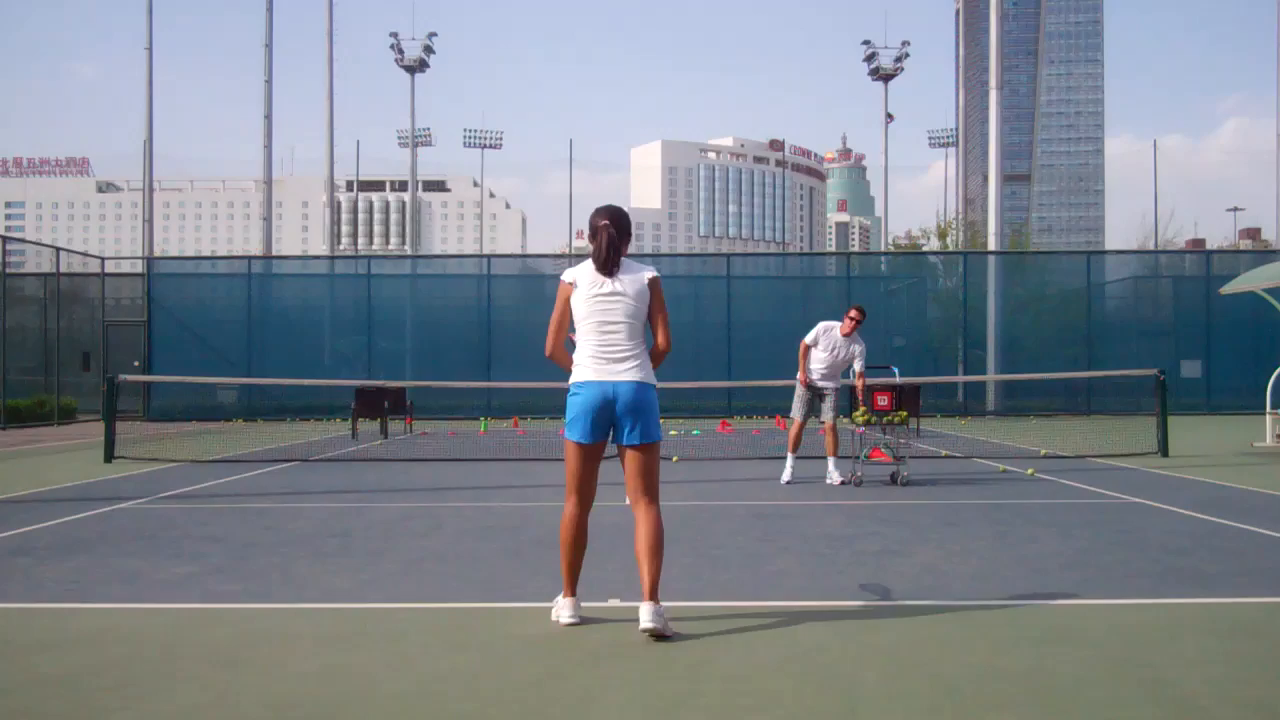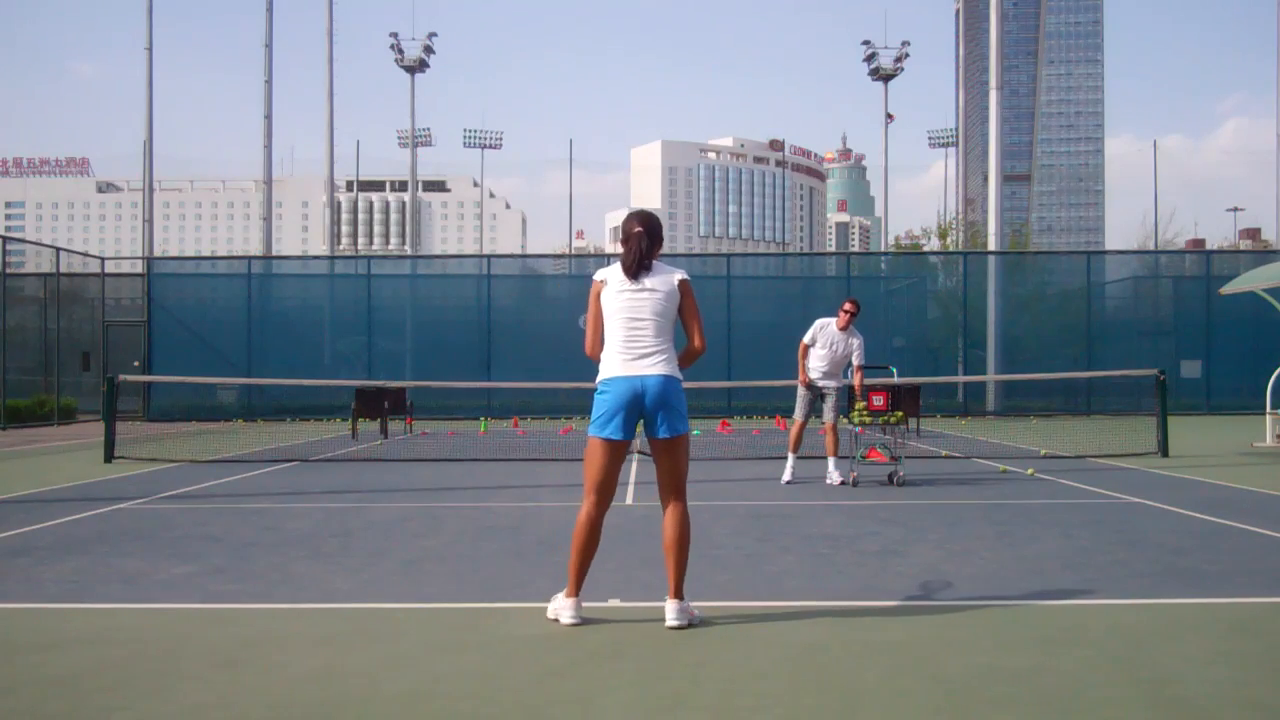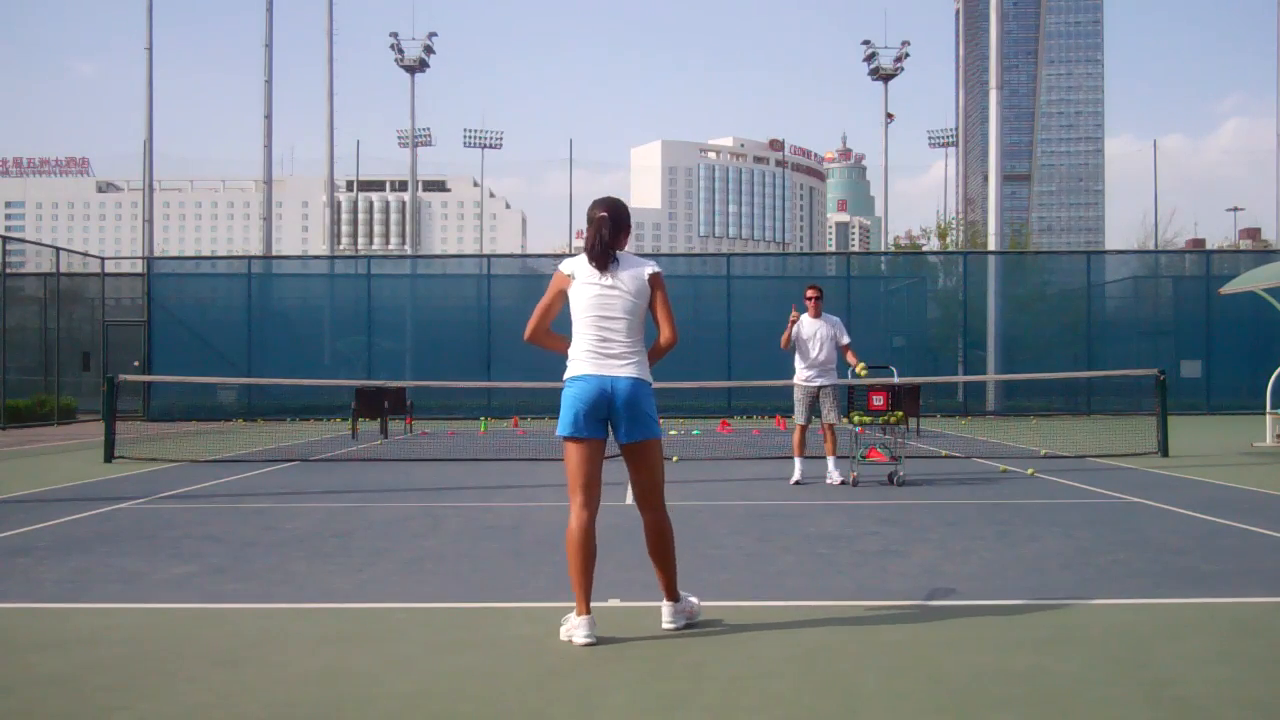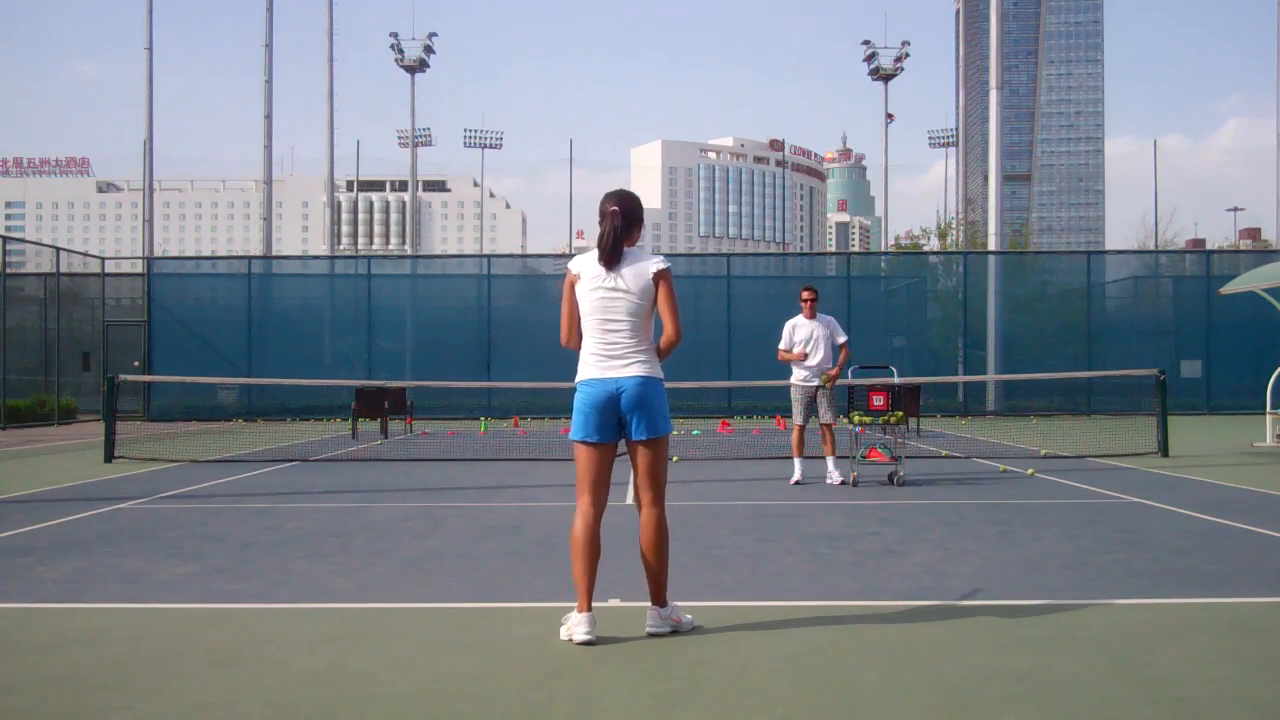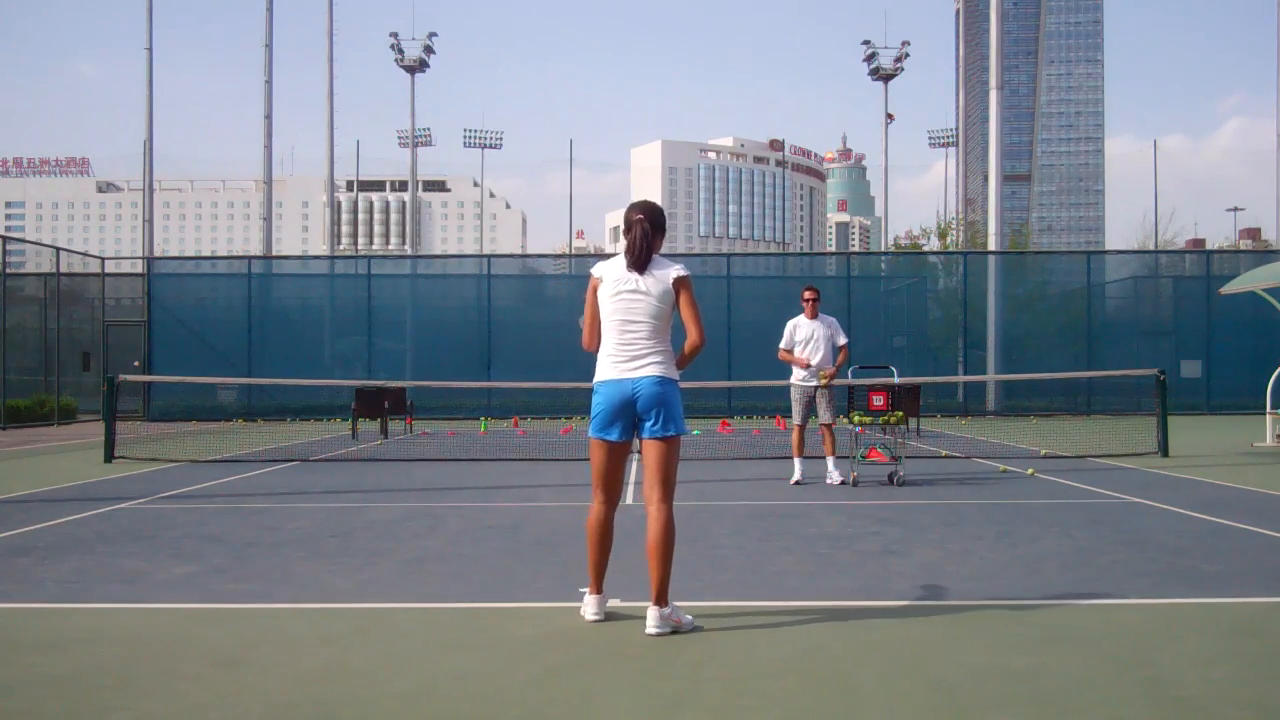
dt=0.7s
person 1, frame 1
left shoulder: (572, 278)
right shoulder: (647, 276)
left elbow: (553, 348)
right elbow: (663, 344)
left hip: (586, 390)
right hip: (635, 390)
left knee: (577, 502)
right knee: (644, 505)
left ankle: (569, 599)
right ankle: (650, 606)
person 1, frame 2
left shoulder: (603, 278)
right shoulder: (678, 279)
left elbow: (592, 348)
right elbow: (698, 344)
left hip: (615, 387)
right hip: (664, 386)
left knee: (595, 500)
right knee: (674, 500)
left ankle: (570, 599)
right ankle: (676, 603)
person 1, frame 3
left shoulder: (571, 269)
right shoulder: (647, 270)
left elbow: (533, 333)
right elbow: (669, 336)
left hip: (583, 386)
right hip: (633, 387)
left knee: (582, 505)
right knee: (652, 505)
left ankle: (582, 617)
right ankle: (673, 603)
person 1, frame 4
left shoulder: (579, 267)
right shoulder: (655, 267)
left elbow: (568, 339)
right elbow: (673, 333)
left hip: (593, 386)
right hip: (642, 385)
left knee: (589, 505)
right knee: (650, 503)
left ankle: (583, 614)
right ankle: (659, 609)
person 1, frame 5
left shoulder: (601, 272)
right shoulder: (675, 274)
left elbow: (589, 341)
right elbow: (696, 338)
left hip: (610, 386)
right hip: (657, 386)
left knee: (603, 500)
right knee: (659, 502)
left ankle: (595, 596)
right ankle: (660, 607)
person 2, frame 1
left shoulder: (858, 346)
right shoulder: (824, 328)
left elbow: (859, 376)
right elbow: (804, 345)
left wrist: (861, 402)
right wrist: (802, 372)
left hip: (830, 385)
right hip: (807, 380)
left knee: (830, 426)
right knee: (799, 422)
left ankle: (832, 471)
right ankle: (789, 467)
person 2, frame 2
left shoulder: (856, 340)
right shoulder: (821, 325)
left elbow: (858, 370)
right elbow: (804, 346)
left wrist: (858, 396)
right wrist: (802, 372)
left hip: (832, 384)
right hip: (809, 380)
left knee: (831, 426)
right knee: (799, 422)
left ankle: (832, 471)
right ankle: (789, 466)
person 2, frame 3
left shoulder: (834, 322)
right shoulder: (798, 322)
left elbow: (846, 349)
right elbow: (784, 346)
left wrist: (856, 363)
right wrist: (790, 325)
left hip: (828, 381)
right hip: (803, 381)
left knee: (828, 426)
right knee: (800, 425)
left ankle: (832, 470)
right ankle: (798, 470)
person 2, frame 4
left shoulder: (829, 322)
right shoulder: (792, 324)
left elbow: (844, 348)
right elbow: (781, 355)
left wrist: (838, 368)
right wrist: (794, 356)
left hip: (825, 382)
right hip: (800, 382)
left knee: (827, 426)
right knee: (798, 426)
left ankle: (832, 470)
right ankle: (798, 471)
person 2, frame 5
left shoulder: (831, 323)
right shoulder: (793, 324)
left elbow: (844, 350)
right elbow: (781, 354)
left wrist: (835, 368)
right wrist: (797, 361)
left hip: (824, 382)
right hip: (800, 382)
left knee: (827, 425)
right knee: (798, 425)
left ankle: (832, 470)
right ankle: (797, 471)
